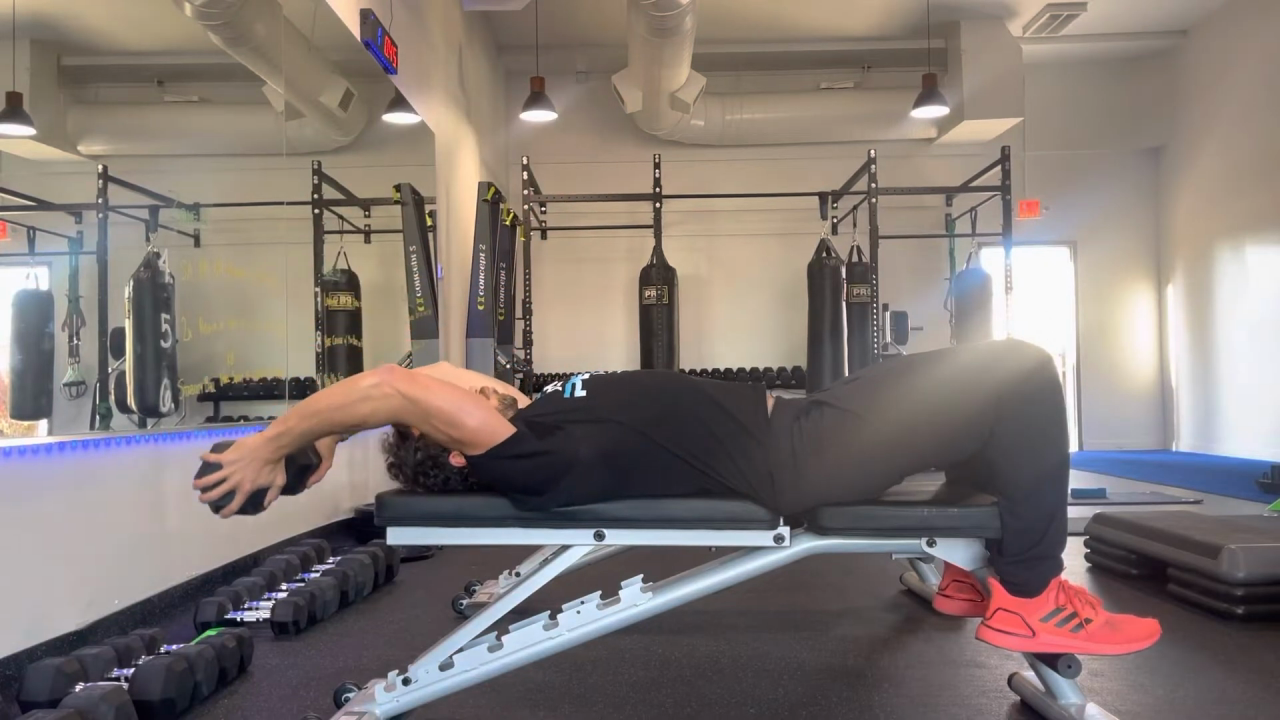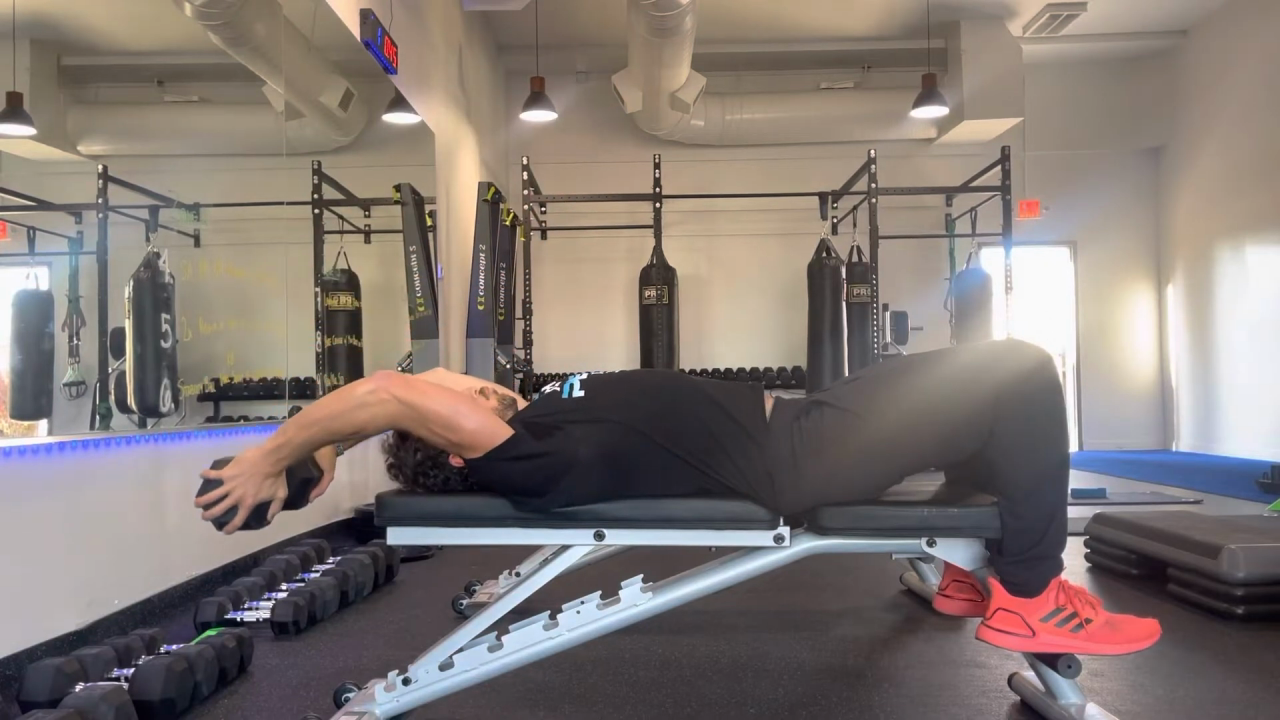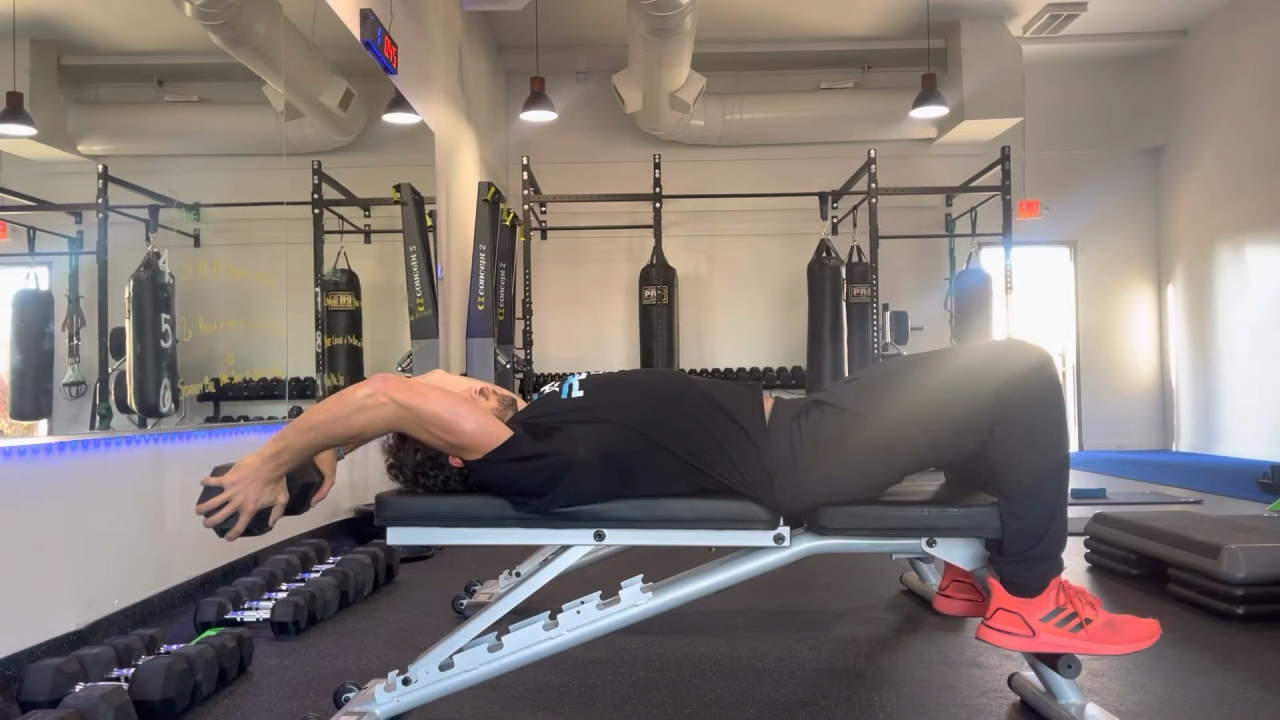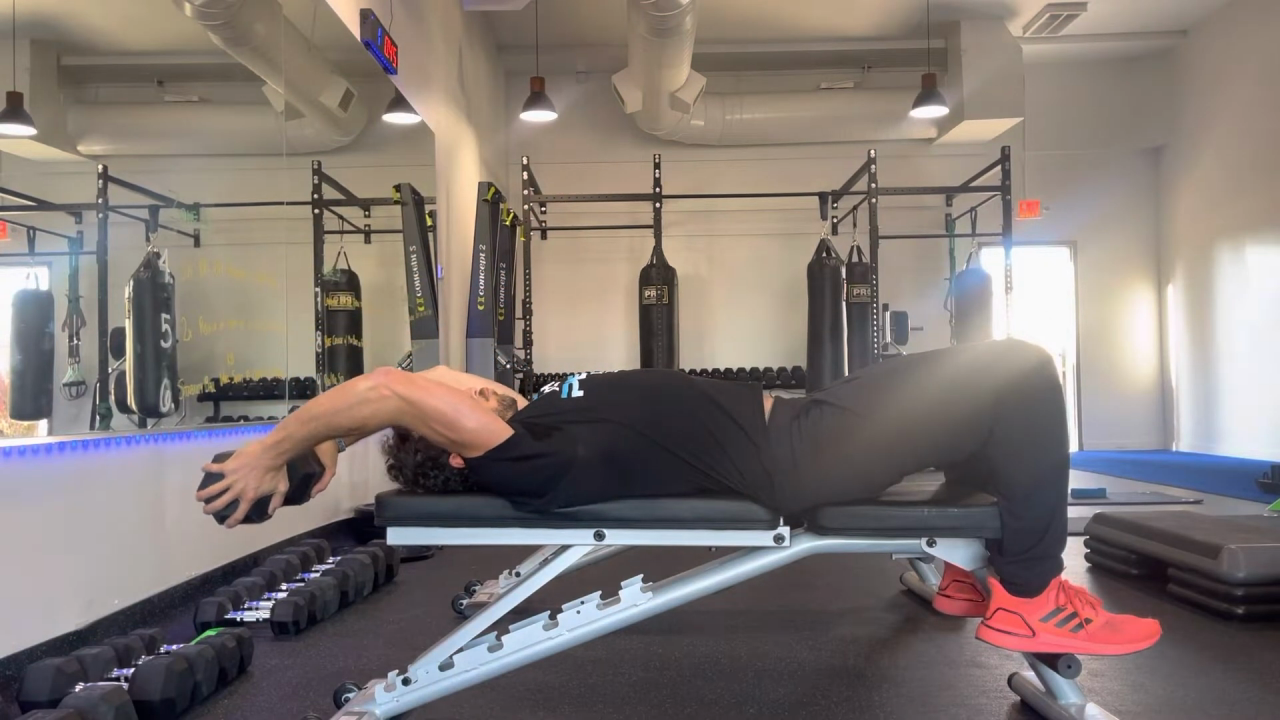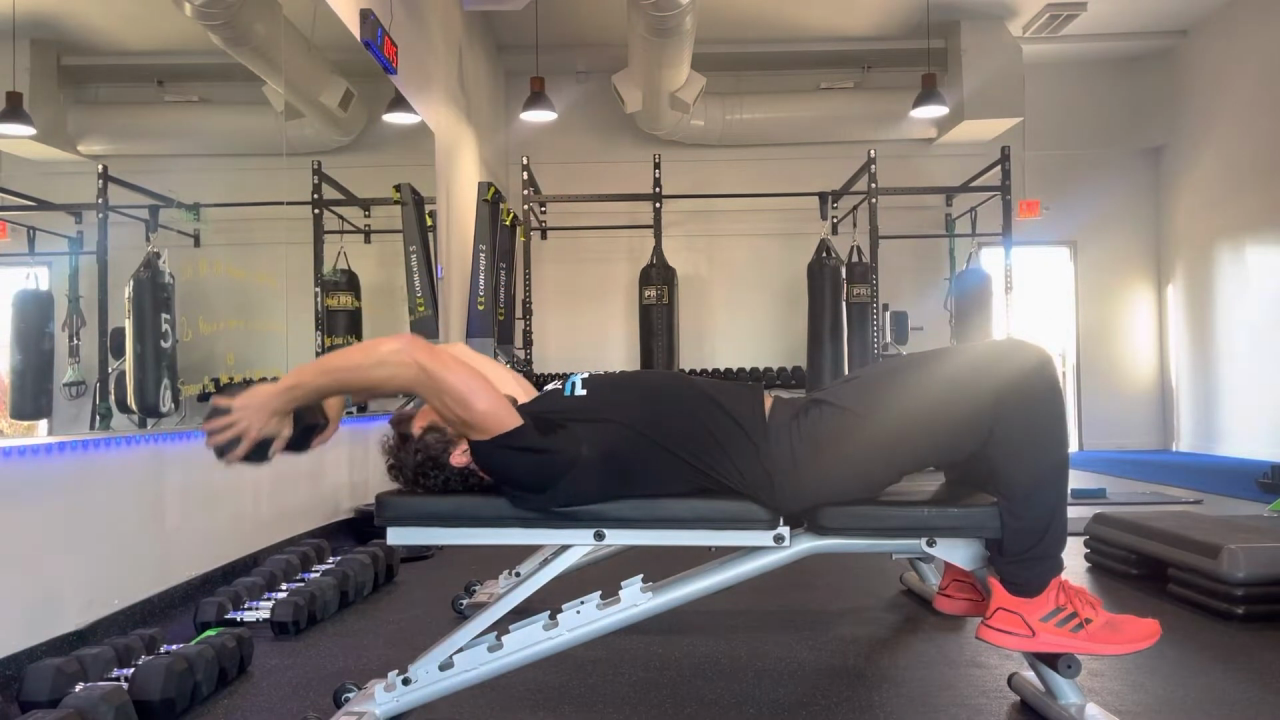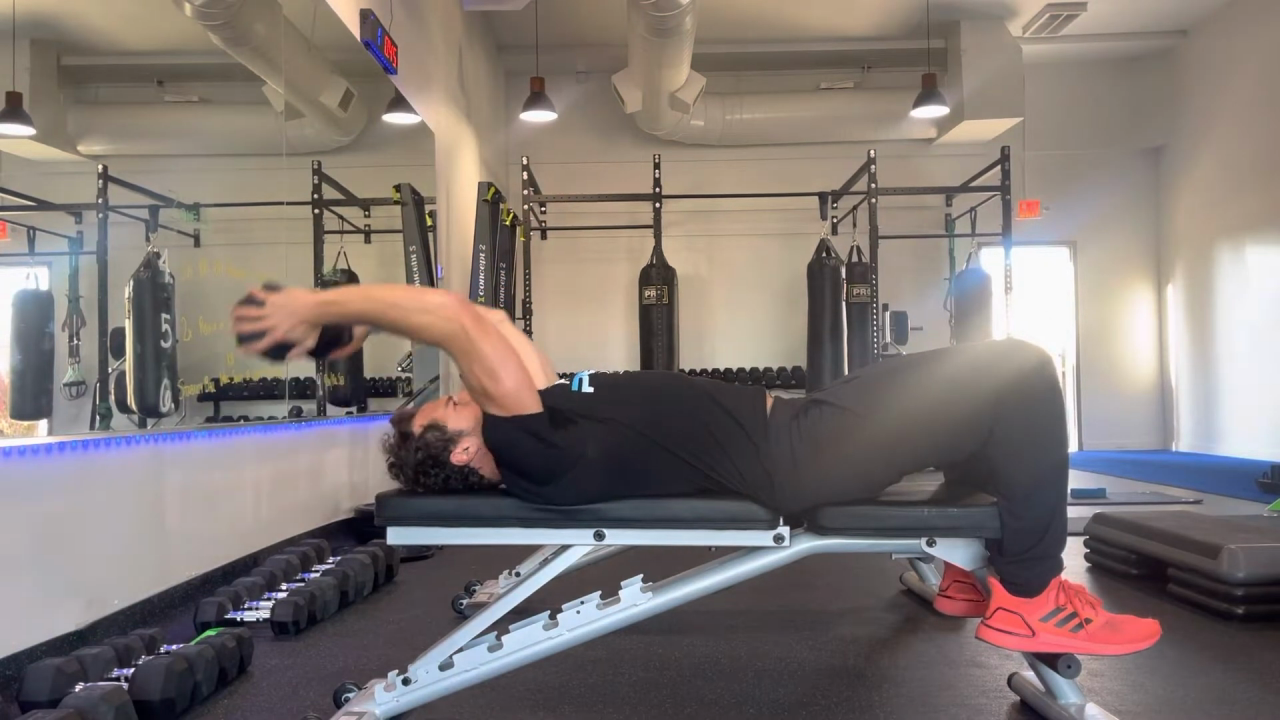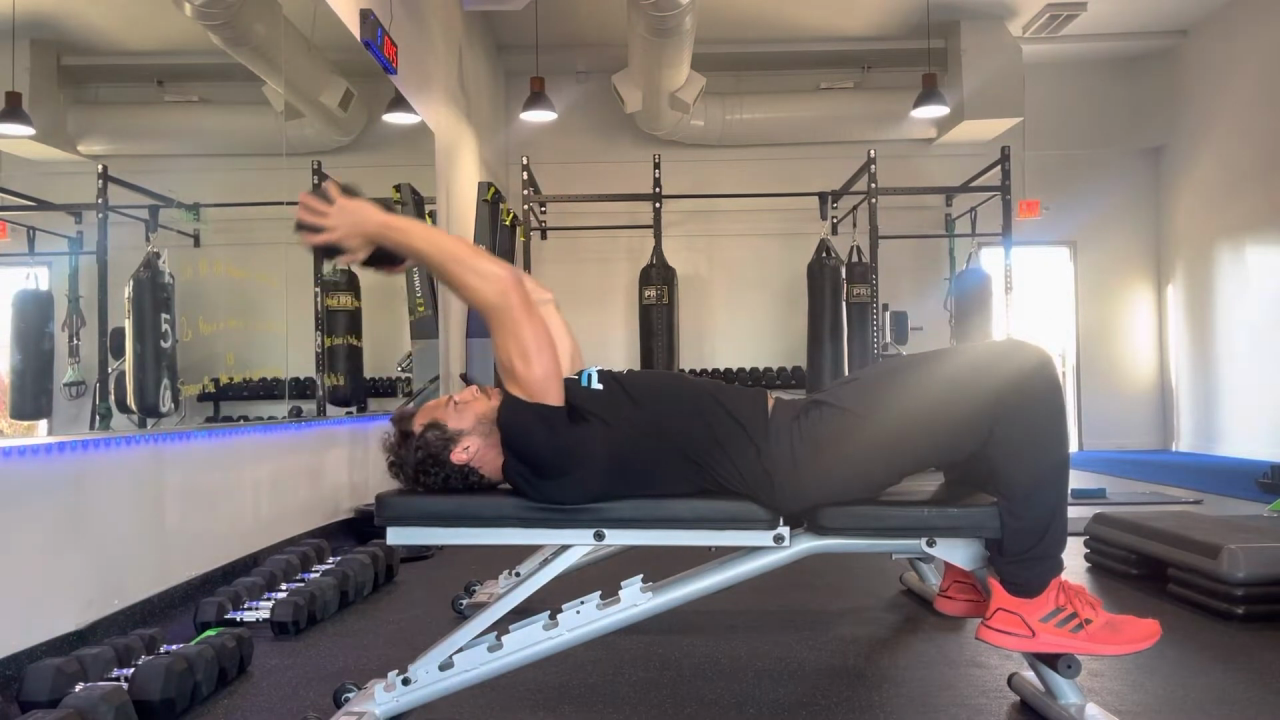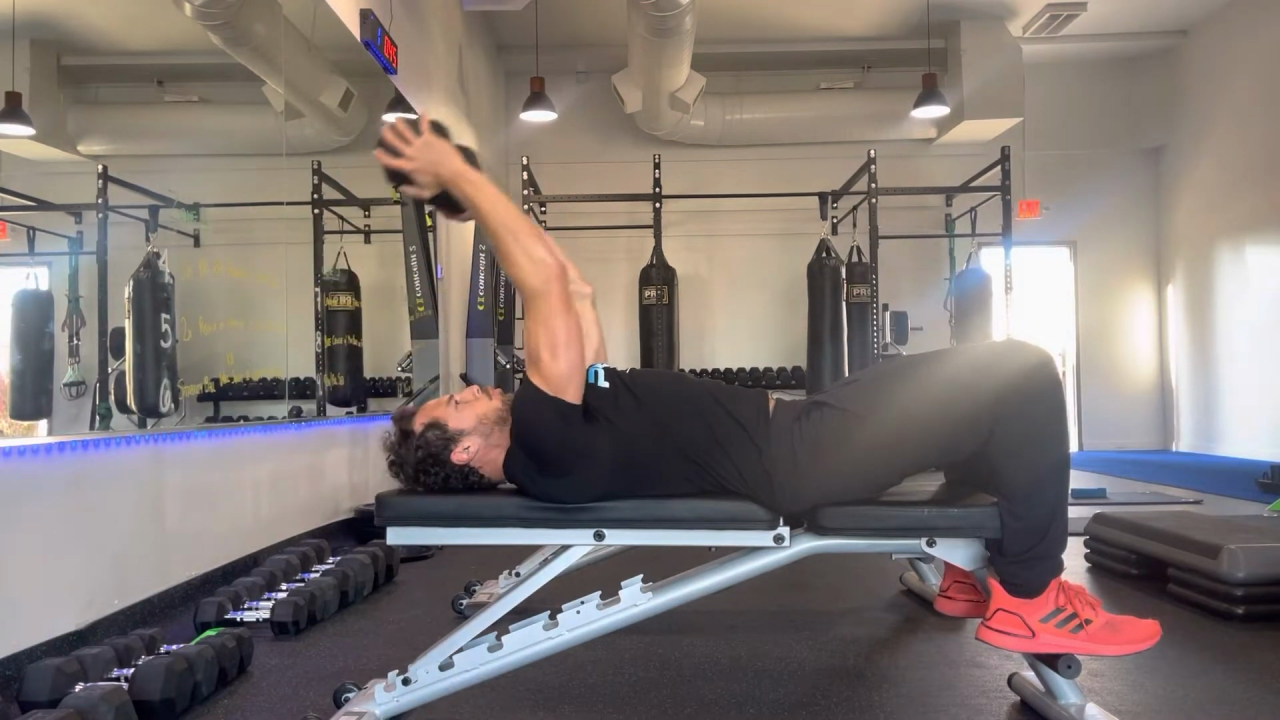
dt=0.2s
person 1, frame 1
left shoulder: (533, 417)
right shoulder: (527, 462)
left elbow: (428, 378)
right elbow: (400, 386)
left wrist: (317, 433)
right wrist: (270, 445)
left hip: (798, 417)
right hip: (803, 459)
left knee: (991, 375)
right knee: (1022, 370)
left ankle: (971, 570)
right ankle: (1028, 599)
person 1, frame 2
left shoulder: (534, 419)
right shoulder: (521, 464)
left elbow: (414, 386)
right elbow: (396, 392)
left wrist: (314, 442)
right wrist: (271, 456)
left hip: (796, 418)
right hip: (802, 459)
left knee: (990, 376)
right knee: (1022, 373)
left ankle: (971, 567)
right ankle: (1027, 598)
person 1, frame 3
left shoulder: (534, 420)
right shoulder: (523, 466)
left elbow: (416, 387)
right elbow: (394, 395)
left wrist: (316, 446)
right wrist: (270, 461)
left hip: (794, 418)
right hip: (800, 458)
left knee: (989, 376)
right knee: (1021, 372)
left ankle: (973, 568)
right ankle: (1028, 598)
person 1, frame 4
left shoulder: (533, 422)
right shoulder: (528, 467)
left elbow: (417, 385)
right elbow: (398, 390)
left wrist: (320, 431)
right wrist: (271, 448)
left hip: (796, 418)
right hip: (799, 456)
left knee: (990, 380)
right knee: (1020, 371)
left ankle: (971, 567)
right ankle: (1029, 598)
person 1, frame 5
left shoulder: (535, 424)
right shoulder: (528, 466)
left elbow: (441, 360)
right elbow: (420, 359)
left wrist: (328, 385)
right wrist: (284, 391)
left hip: (795, 418)
right hip: (797, 454)
left knee: (989, 378)
right knee: (1021, 373)
left ankle: (977, 568)
right ankle: (1029, 598)
person 1, frame 6
left shoulder: (537, 423)
right shoulder: (531, 458)
left elbow: (486, 330)
right elbow: (463, 324)
left wrist: (333, 308)
right wrist: (323, 303)
left hip: (791, 418)
right hip: (794, 454)
left knee: (990, 374)
right knee: (1020, 373)
left ankle: (980, 568)
right ankle: (1028, 598)
person 1, frame 7
left shoulder: (549, 418)
right shoulder: (540, 453)
left elbow: (532, 303)
right elbow: (508, 296)
left wrist: (391, 232)
right wrist: (383, 224)
left hip: (790, 422)
right hip: (797, 456)
left knee: (987, 380)
right knee: (1022, 375)
left ankle: (980, 568)
right ankle: (1030, 602)
person 1, frame 8
left shoulder: (554, 424)
right shoulder: (545, 449)
left elbow: (572, 293)
right elbow: (549, 288)
left wrist: (466, 185)
right wrist: (458, 174)
left hip: (797, 426)
right hip: (800, 458)
left knee: (990, 380)
right knee: (1023, 376)
left ankle: (980, 569)
right ankle: (1027, 603)
